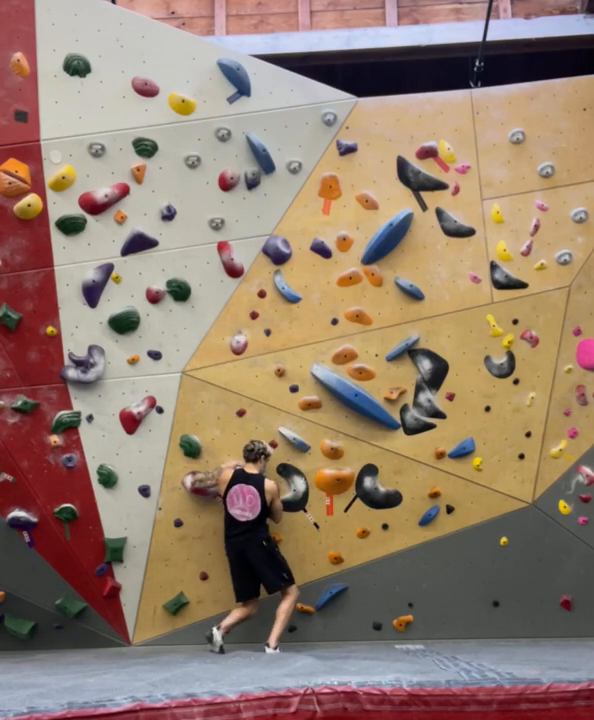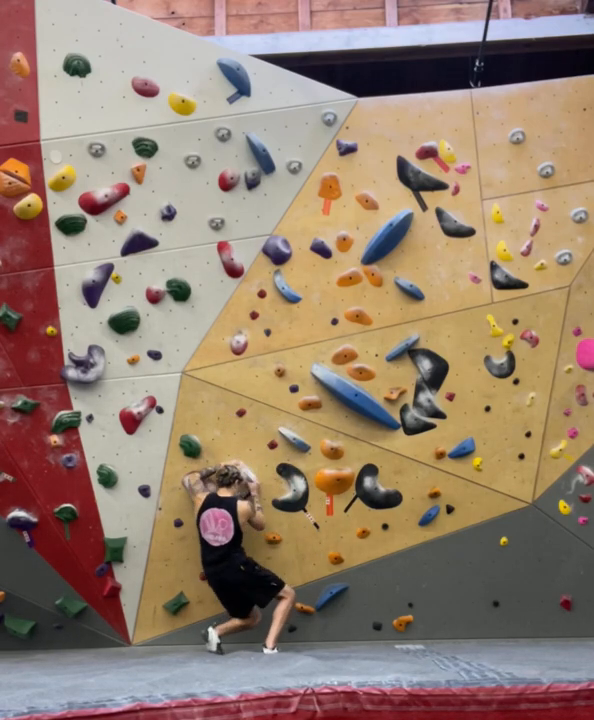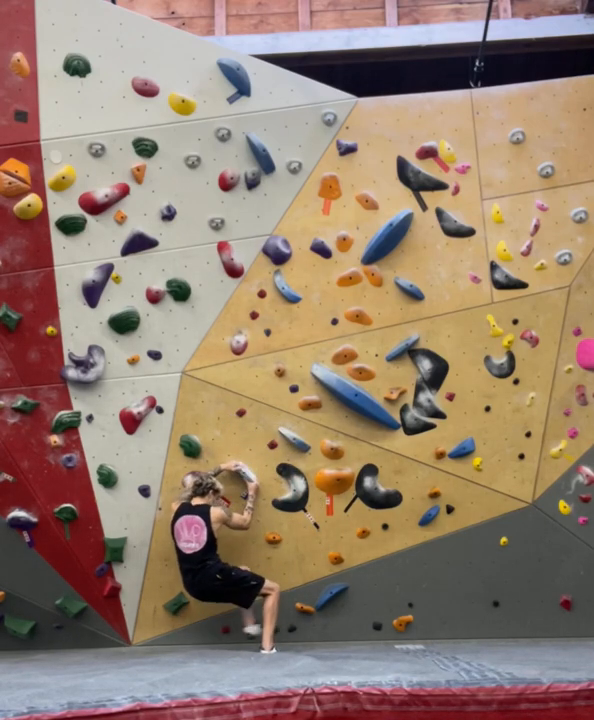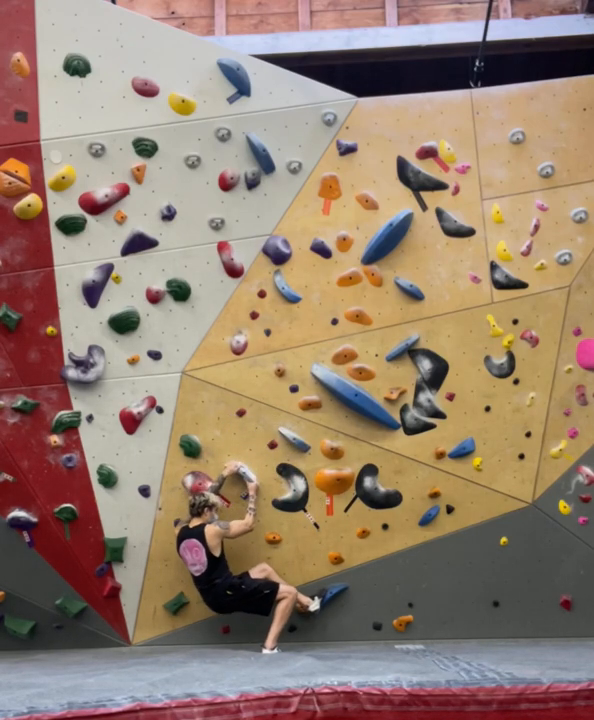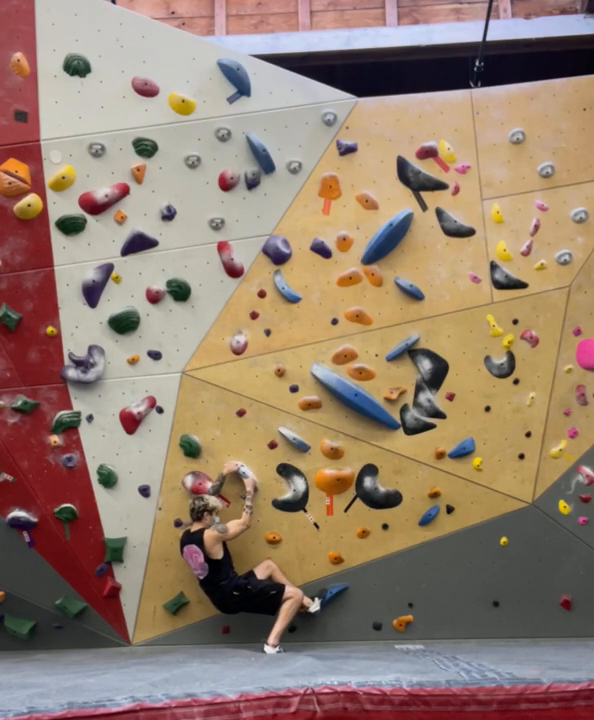
dt=0.5s
person 1, frame 1
left shoulder: (226, 475)
right shoulder: (269, 485)
left elbow: (196, 482)
right elbow: (277, 518)
left hip: (234, 547)
right hip: (259, 545)
left knee: (249, 606)
right knee: (290, 592)
left ankle: (220, 629)
right ankle: (272, 644)
person 1, frame 2
left shoulder: (201, 499)
right shoulder: (243, 506)
left elbow: (192, 478)
right elbow: (260, 524)
left wrist: (220, 467)
right wrist: (254, 494)
left hip: (213, 574)
right hip: (236, 568)
left knee: (251, 618)
right knee: (287, 594)
left ankle: (215, 632)
right ankle: (270, 646)
person 1, frame 3
left shoulder: (177, 508)
right shoulder: (217, 512)
left elbow: (193, 482)
right elbow: (245, 522)
left wrist: (222, 468)
right wrist: (252, 494)
left hip: (192, 583)
right hip: (212, 576)
left knee: (243, 573)
right knee: (273, 589)
left ankle: (250, 625)
right ankle: (267, 647)
person 1, frame 4
left shoulder: (180, 532)
right shoulder: (212, 530)
left elbow: (204, 499)
right elbow: (248, 524)
left wrist: (224, 475)
right wrist: (252, 494)
left hip: (213, 596)
right hip: (226, 593)
left knee: (264, 568)
right knee: (290, 593)
left ankle: (305, 602)
right ankle: (269, 646)
person 1, frame 5
left shoulder: (185, 536)
right shoulder: (211, 535)
left elbow: (205, 500)
right elbow: (244, 523)
left wrist: (224, 474)
right wrist: (249, 490)
left hip: (221, 595)
right hip: (232, 593)
left knee: (269, 565)
right knee: (295, 594)
left ankle: (305, 604)
right ankle: (272, 643)
